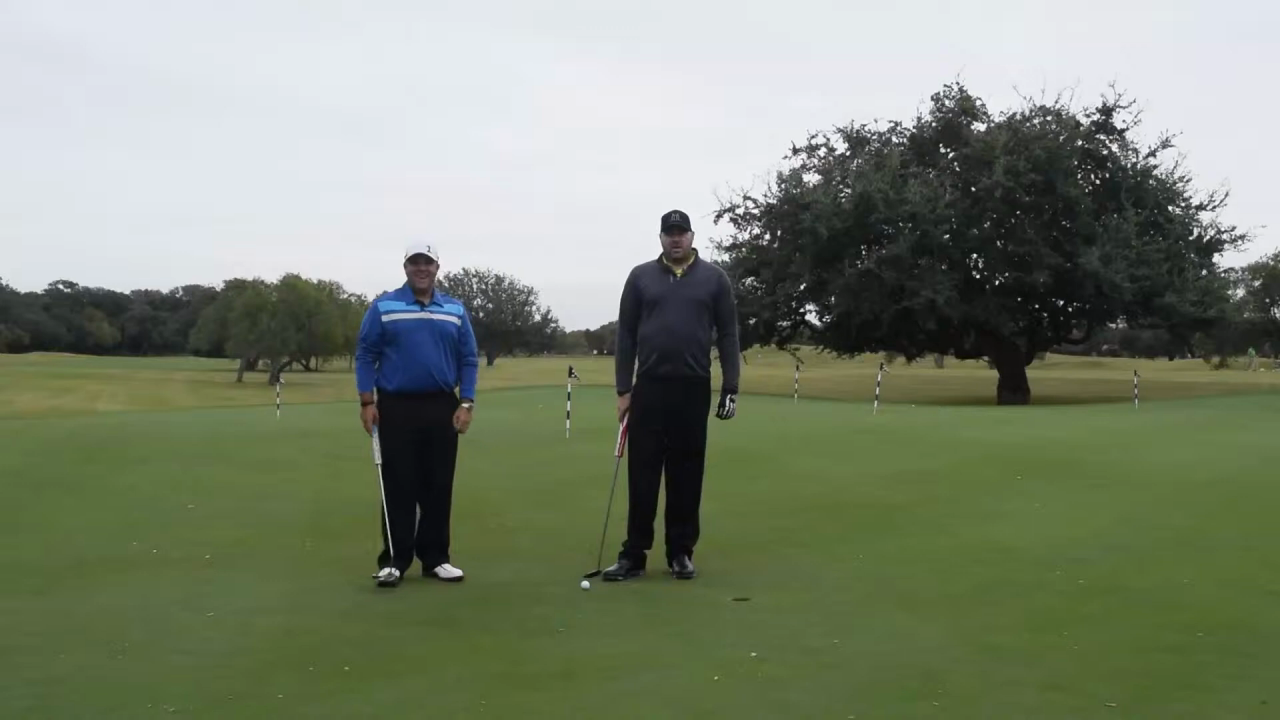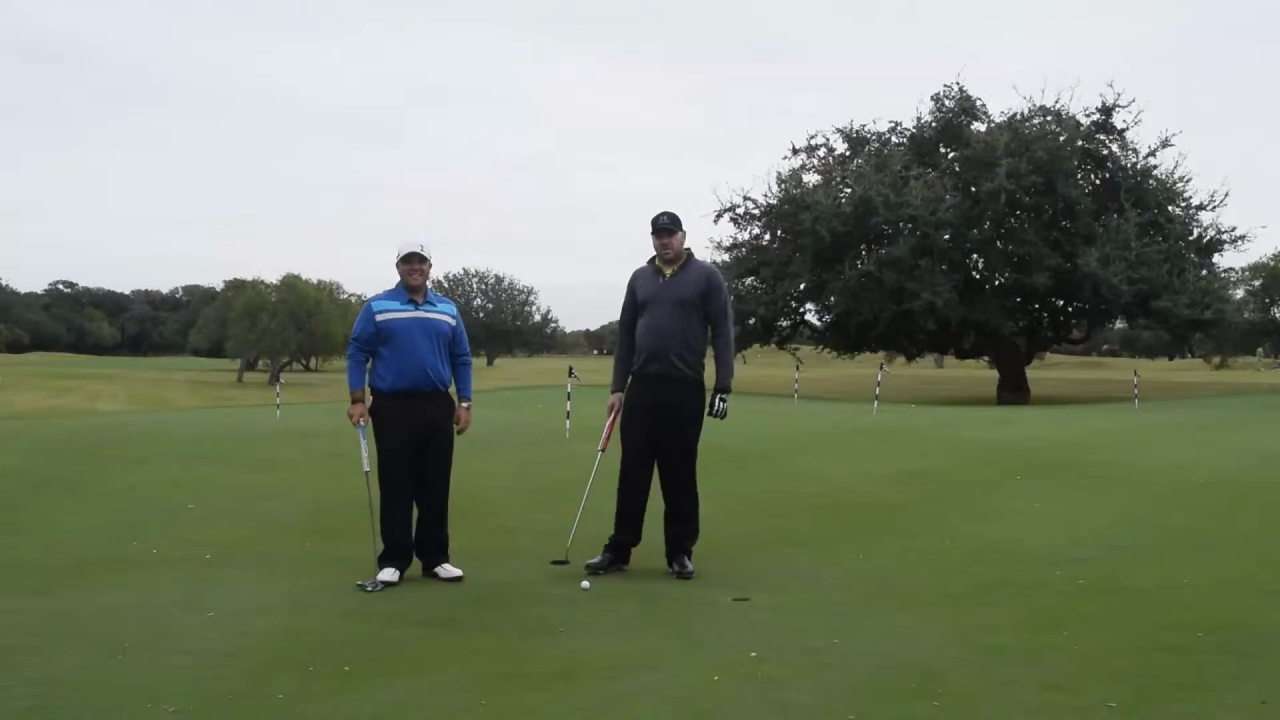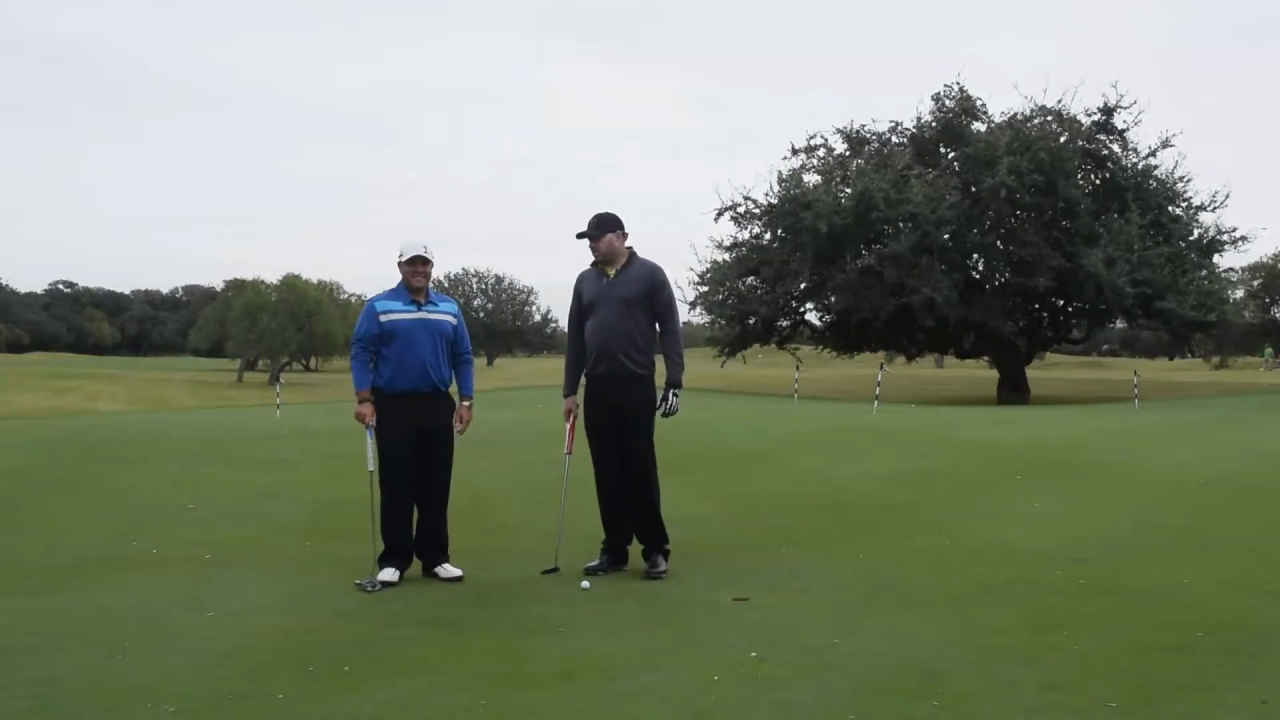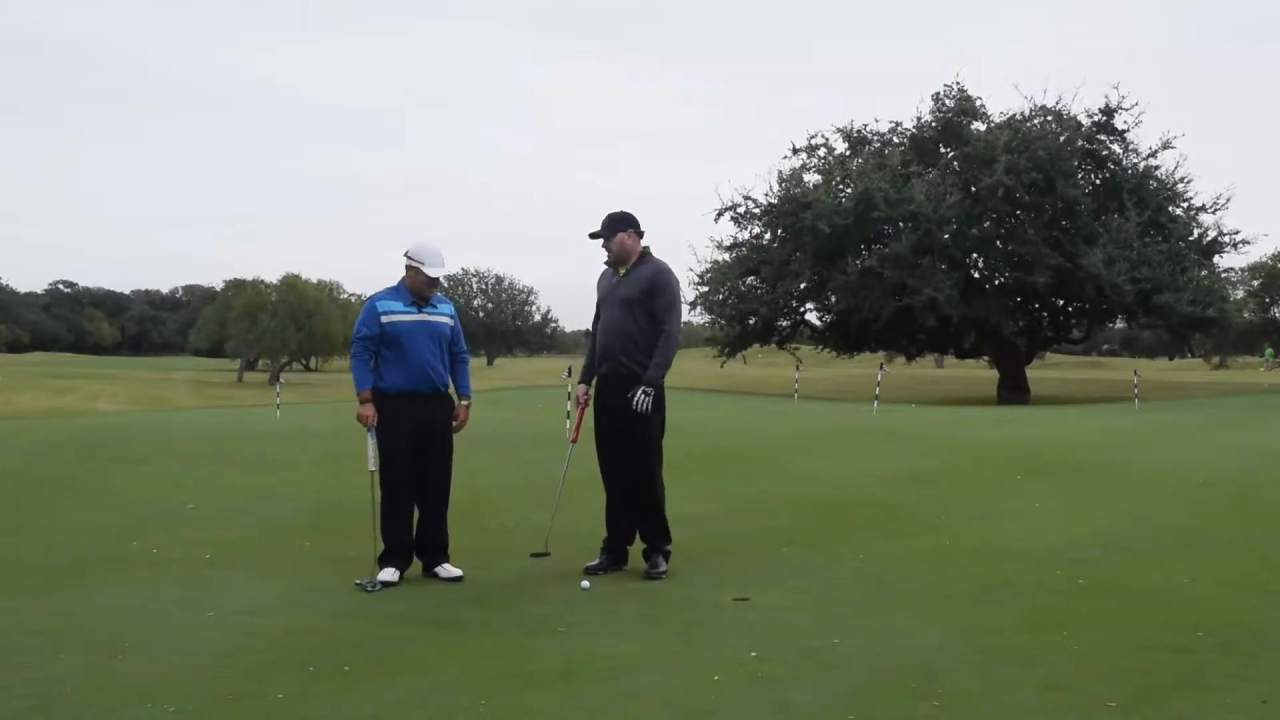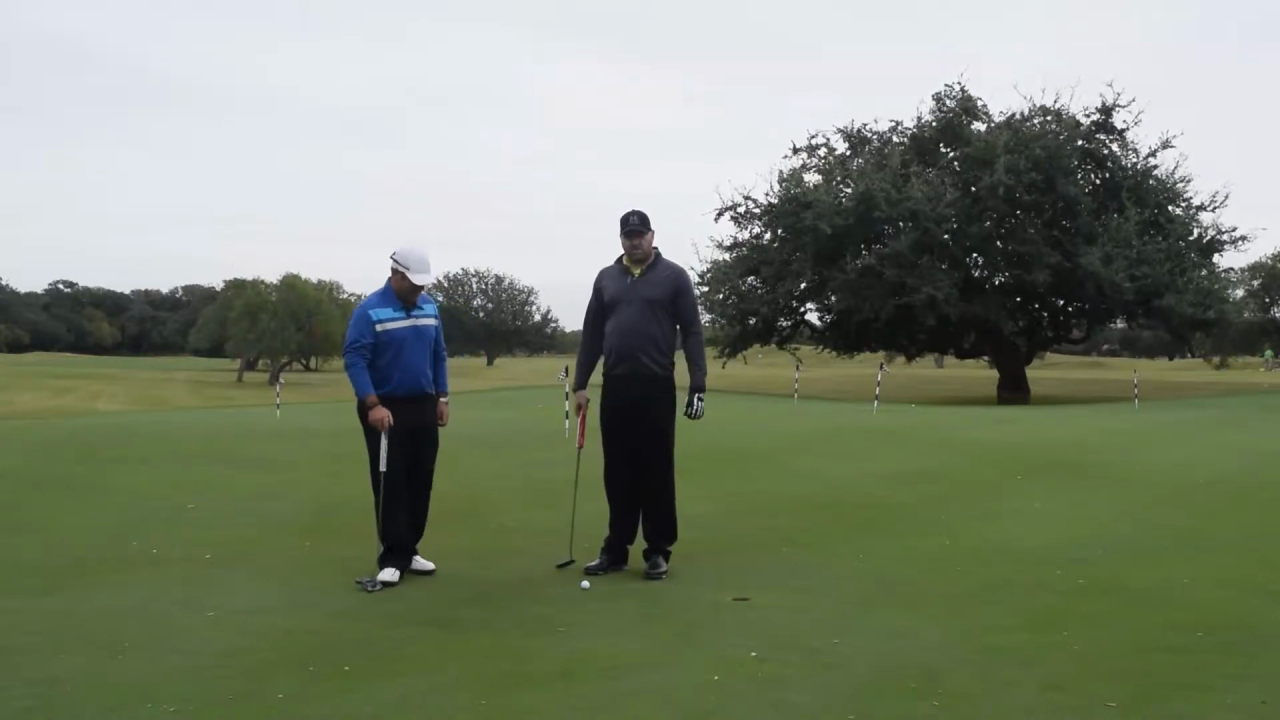
dt=1s
person 1, frame 1
left shoulder: (714, 278)
right shoulder: (640, 277)
left elbow: (727, 334)
right elbow: (626, 335)
left wrist: (730, 387)
right wrist: (623, 390)
left hip: (694, 389)
right hip: (649, 387)
left knee: (687, 474)
right knee: (643, 473)
left ankle: (681, 552)
right ankle: (634, 553)
person 1, frame 2
left shoulder: (706, 276)
right shoulder: (639, 278)
left elbow: (722, 334)
right elbow: (626, 334)
left wrist: (723, 387)
right wrist: (618, 386)
left hip: (685, 388)
right hip: (642, 387)
left knee: (680, 473)
right knee: (632, 470)
left ankle: (680, 551)
right ankle: (619, 548)
person 1, frame 3
left shoulder: (649, 274)
right shoulder: (585, 280)
left elbow: (670, 330)
right elbow: (575, 338)
left wrist: (673, 383)
right wrist: (570, 390)
left hip: (636, 385)
right hip: (597, 388)
left knee: (640, 469)
right knee: (607, 471)
left ankle: (655, 549)
right ankle: (615, 549)
person 1, frame 4
left shoulder: (658, 274)
right shoulder: (607, 277)
left elbow: (669, 333)
left wrist: (651, 383)
right wrist: (585, 378)
left hip: (642, 389)
right hip: (608, 386)
left knee: (645, 471)
right knee: (613, 471)
left ankle: (657, 550)
right ankle: (615, 548)
person 1, frame 5
left shoulder: (673, 276)
right shoulder: (606, 278)
left elbow: (692, 333)
right elbow: (592, 334)
left wrist: (697, 385)
right wrist: (581, 384)
left hip: (656, 386)
right hip: (615, 386)
left knee: (657, 470)
right knee: (618, 471)
left ankle: (658, 550)
right ankle: (616, 548)
person 2, frame 1
left shoulder: (456, 310)
right shoulder: (383, 307)
left elbow: (468, 360)
right elbow: (366, 355)
left wrist: (466, 404)
right wrist: (367, 402)
left hip: (442, 407)
right hip: (396, 407)
left knee: (438, 486)
right knee: (398, 486)
left ankle: (435, 557)
right ankle: (394, 560)
person 2, frame 2
left shoulder: (448, 310)
right shoulder: (376, 307)
left elbow: (462, 359)
right elbow: (357, 354)
left wrist: (464, 402)
right wrist: (357, 399)
left hip: (437, 407)
right hip: (392, 407)
left knee: (436, 486)
right knee: (395, 486)
left ankle: (435, 558)
right ankle: (394, 560)
person 2, frame 3
left shoulder: (449, 308)
right shoulder: (378, 306)
left elbow: (463, 356)
right elbow: (361, 353)
left wrist: (466, 400)
right wrist: (364, 399)
left hip: (437, 405)
right hip: (393, 406)
left knee: (436, 486)
right knee: (396, 486)
left ankle: (435, 557)
right ankle: (394, 560)
person 2, frame 4
left shoulder: (446, 308)
right shoulder: (379, 305)
left elbow: (459, 356)
right elbow: (360, 353)
left wrist: (463, 400)
right wrist: (365, 400)
left hip: (437, 406)
right hip: (394, 407)
left knee: (436, 486)
right knee: (396, 486)
left ankle: (435, 557)
right ankle: (394, 560)
person 2, frame 5
left shoulder: (429, 307)
right shoulder: (370, 311)
left elbow: (439, 355)
right elbow: (355, 361)
left wrist: (442, 398)
right wrist: (373, 405)
left hip: (423, 407)
right hip: (384, 409)
left knee: (420, 484)
right knee: (391, 485)
left ankle: (408, 550)
right ankle: (393, 558)
